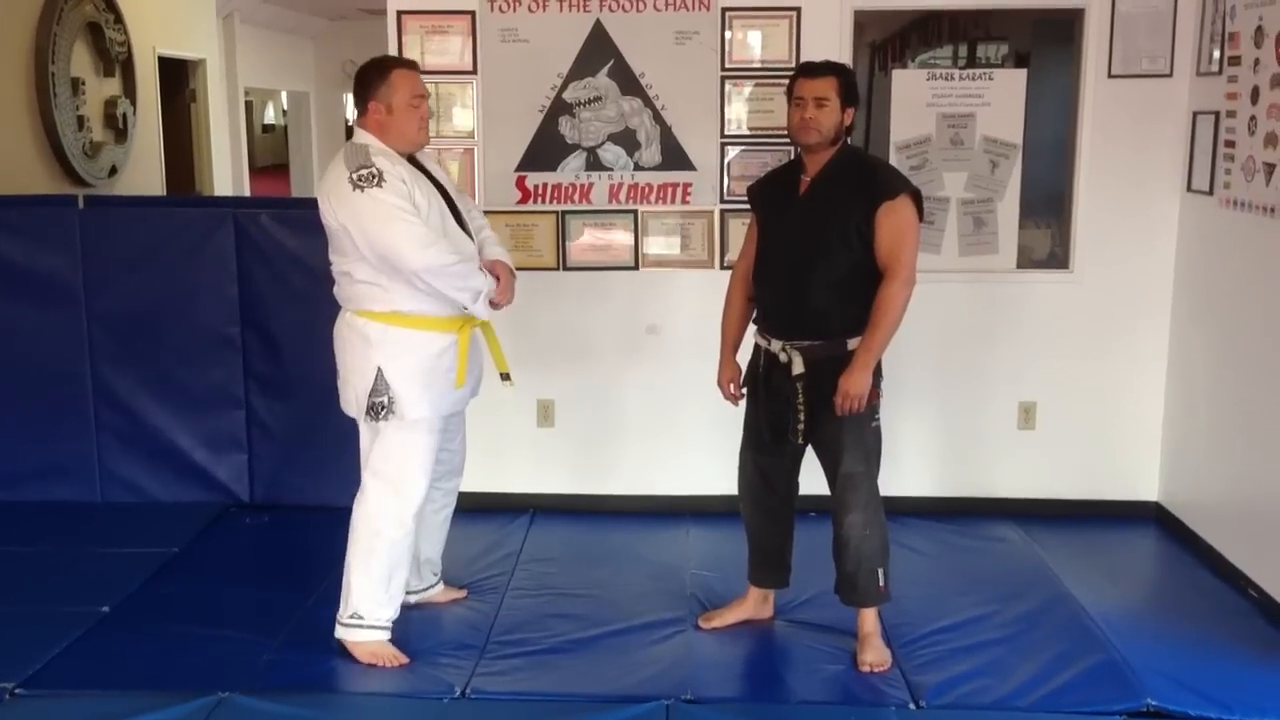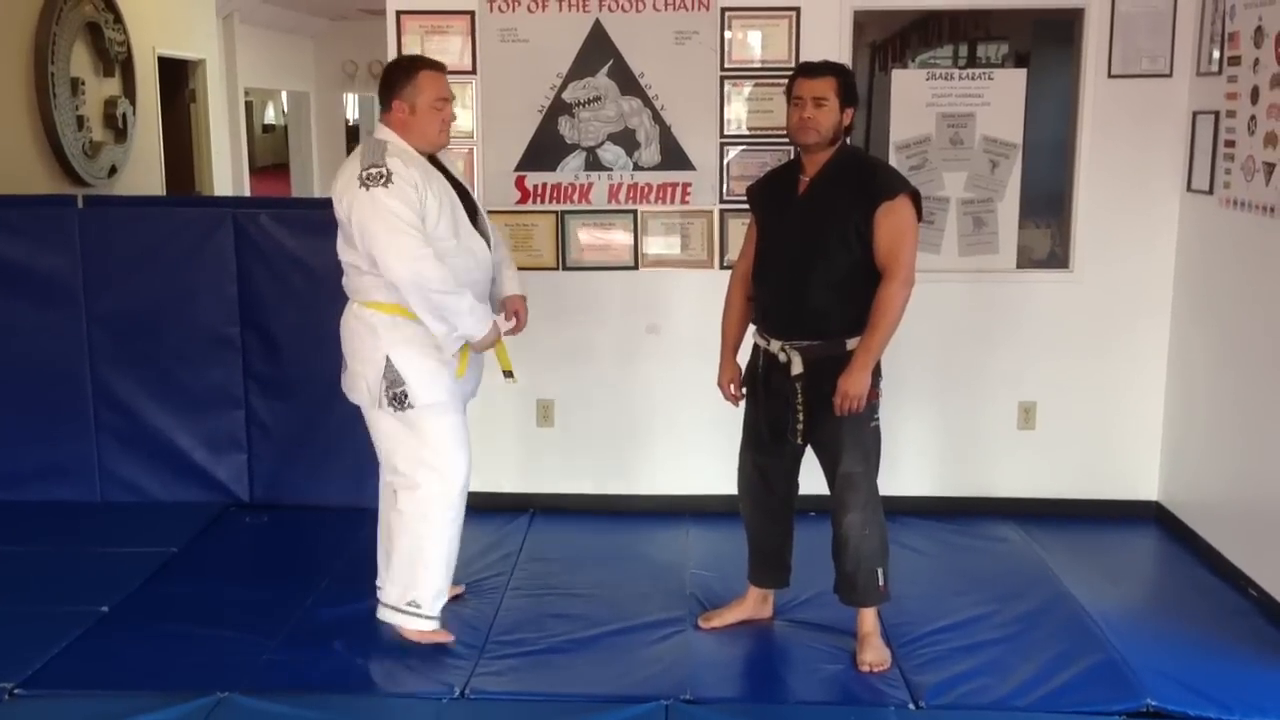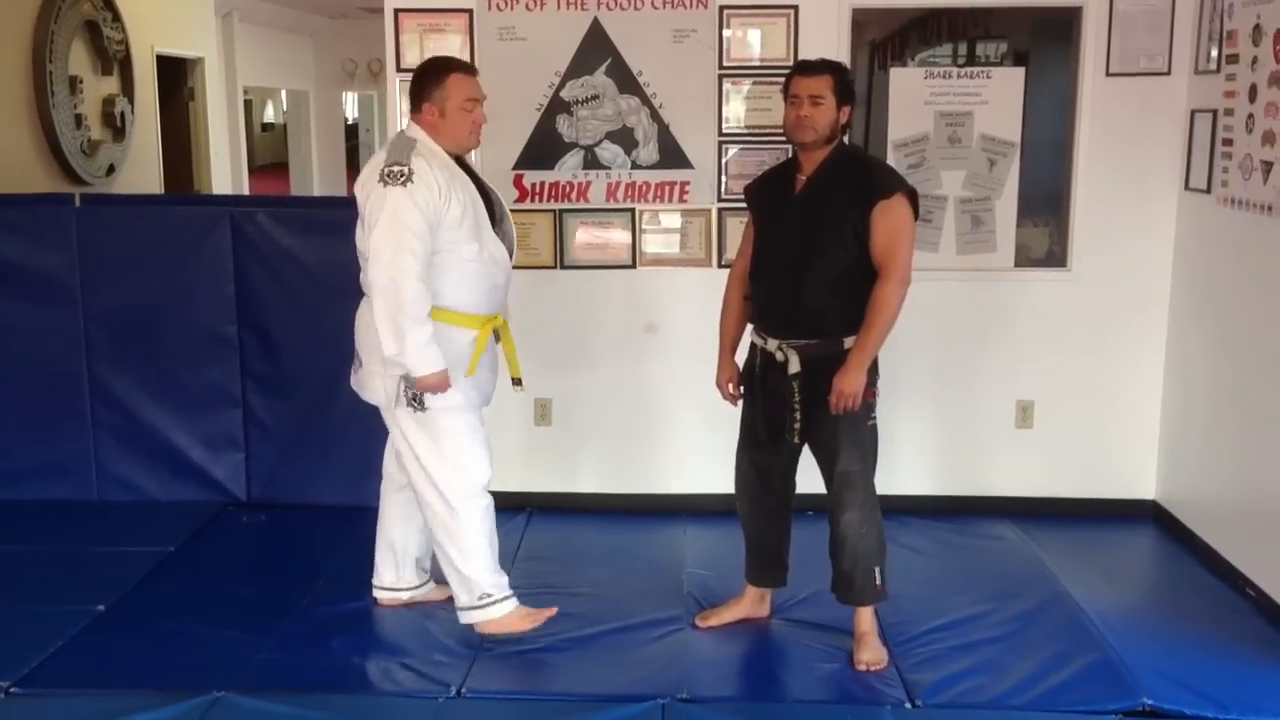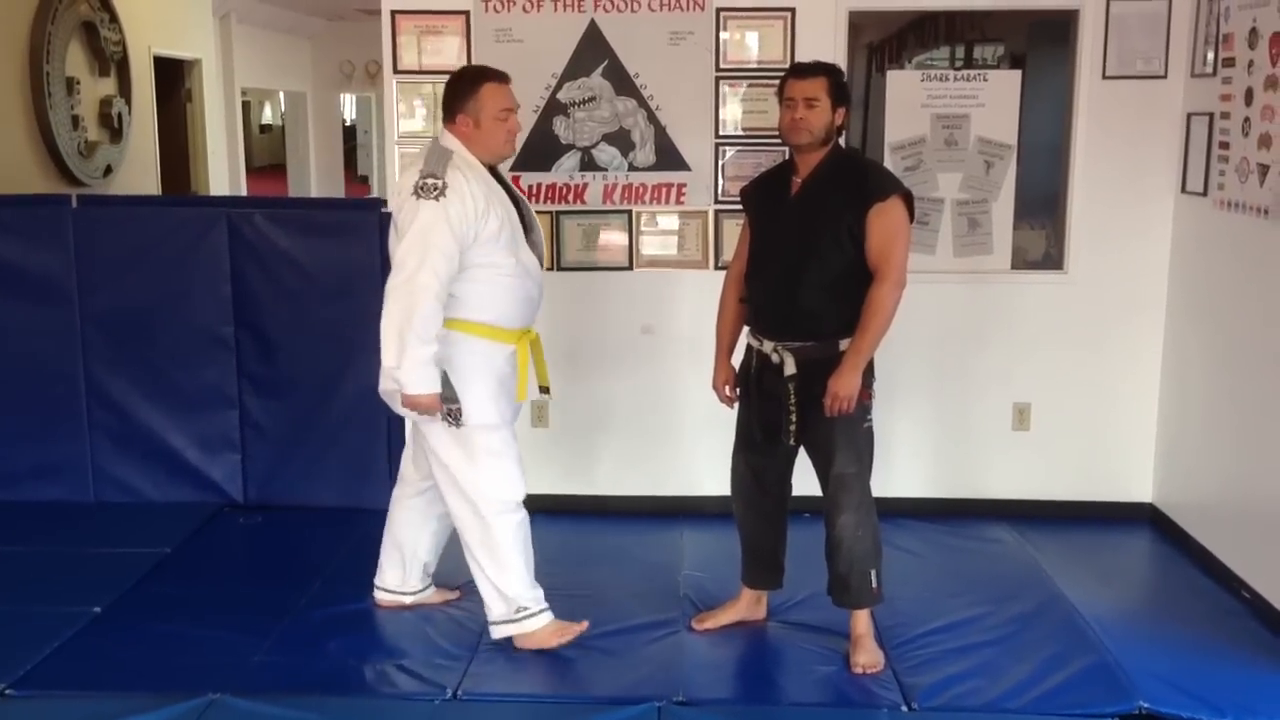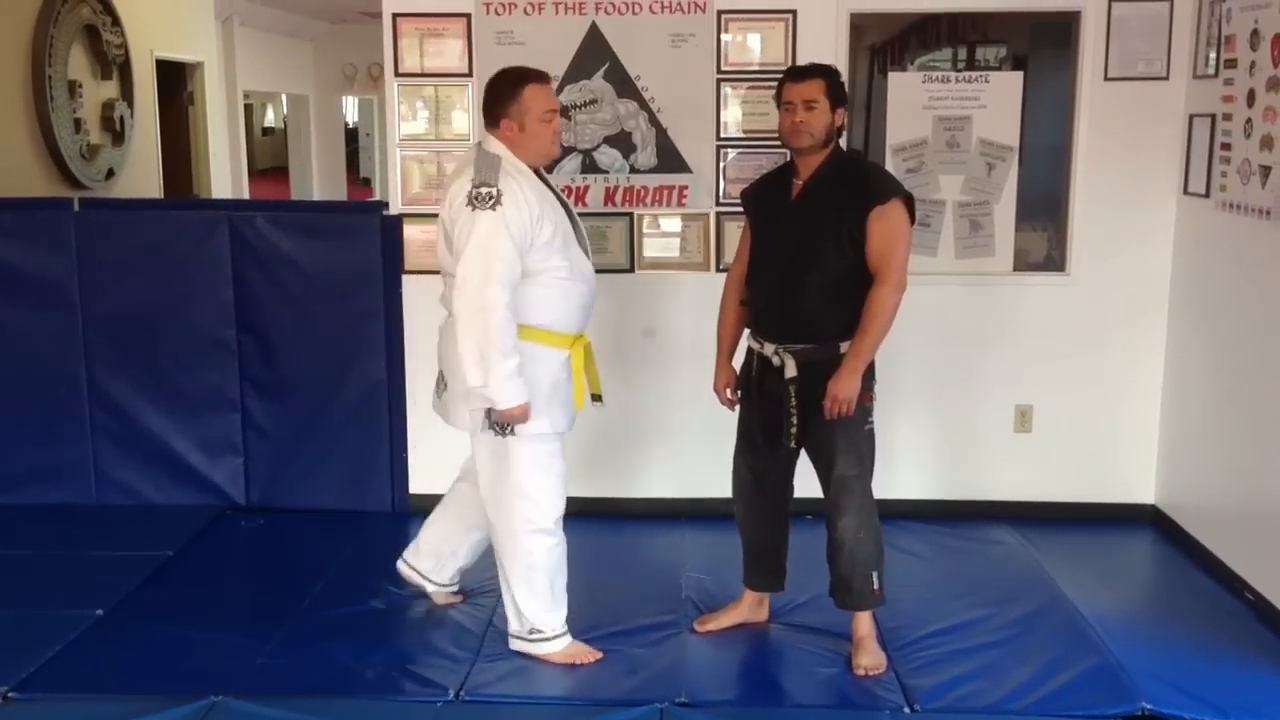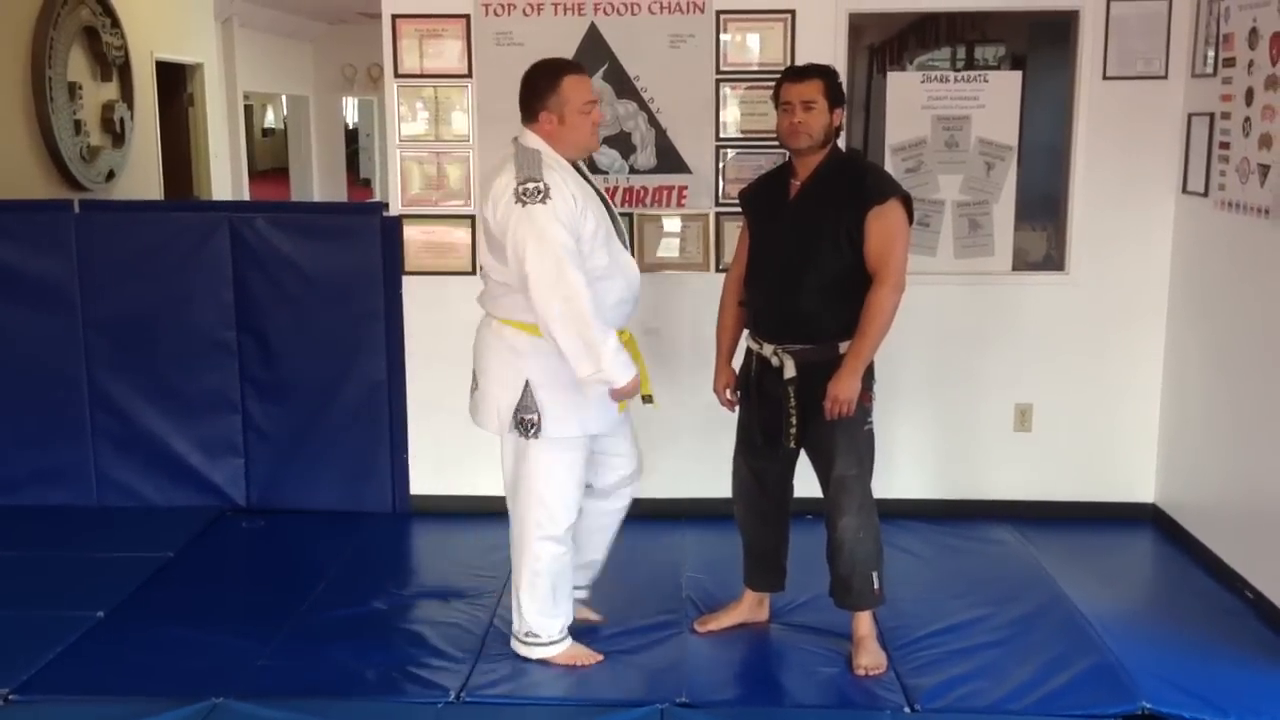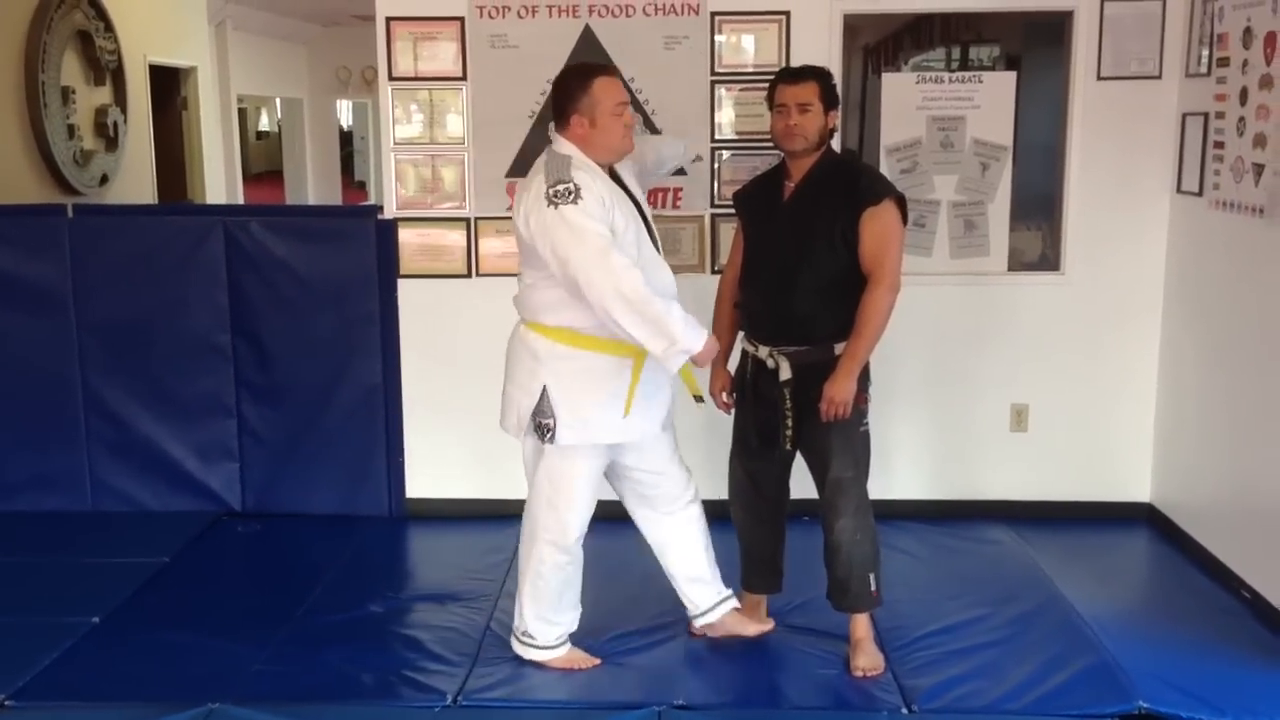
dt=0.2s
person 1, frame 1
left shoulder: (880, 186)
right shoulder: (771, 189)
left elbow: (898, 277)
right elbow: (745, 274)
left wrist: (863, 364)
right wrist: (729, 354)
left hip: (841, 366)
right hip: (773, 363)
left knee: (855, 497)
right knee: (762, 484)
left ankle: (869, 624)
right ankle: (760, 596)
person 1, frame 2
left shoulder: (878, 186)
right shoulder: (770, 189)
left elbow: (897, 277)
right elbow: (745, 274)
left wrist: (862, 364)
right wrist: (729, 354)
left hip: (840, 365)
right hip: (772, 363)
left knee: (854, 497)
right knee: (761, 484)
left ankle: (868, 624)
right ankle: (759, 595)
person 1, frame 3
left shoulder: (876, 184)
right shoulder: (768, 188)
left elbow: (893, 276)
right elbow: (743, 274)
left wrist: (858, 364)
right wrist: (727, 353)
left hip: (837, 364)
right hip: (770, 363)
left knee: (852, 496)
right knee: (759, 483)
left ankle: (866, 623)
right ankle: (757, 595)
person 1, frame 4
left shoulder: (871, 186)
right shoulder: (764, 189)
left elbow: (888, 279)
right elbow: (739, 276)
left wrist: (853, 366)
right wrist: (723, 356)
left hip: (832, 366)
right hip: (765, 364)
left knee: (847, 499)
right knee: (755, 485)
left ankle: (861, 626)
right ankle: (753, 597)
person 1, frame 5
left shoulder: (871, 189)
right shoulder: (764, 192)
left elbow: (888, 282)
right elbow: (740, 279)
left wrist: (853, 369)
right wrist: (725, 358)
left hip: (833, 368)
right hip: (766, 366)
left knee: (848, 501)
right knee: (756, 487)
left ankle: (863, 628)
right ankle: (755, 599)
person 1, frame 6
left shoulder: (869, 189)
right shoulder: (762, 193)
left elbow: (887, 282)
right elbow: (739, 279)
left wrist: (852, 369)
right wrist: (724, 359)
left hip: (832, 368)
right hip: (765, 367)
left knee: (848, 500)
right knee: (756, 487)
left ankle: (864, 628)
right ankle: (756, 599)
person 1, frame 7
left shoulder: (864, 190)
right shoulder: (755, 195)
left elbow: (883, 283)
right elbow: (733, 281)
left wrist: (847, 370)
right wrist: (719, 361)
left hip: (827, 370)
right hip: (760, 368)
left knee: (844, 502)
right knee: (753, 491)
left ankle: (861, 629)
right ankle: (753, 601)
person 2, frame 1
left shoulder: (414, 165)
right shoulder: (359, 176)
left elbow: (469, 221)
right elbow: (422, 258)
left wrist: (497, 264)
right wrist: (482, 291)
left hip: (433, 349)
right hip: (394, 353)
left knee: (439, 475)
right knee: (395, 488)
left ankle: (416, 581)
right ankle: (362, 619)
person 2, frame 2
left shoulder: (426, 166)
right shoulder: (376, 173)
left elbow: (475, 240)
right elbow: (411, 267)
left wrist: (505, 292)
right wrist: (470, 327)
left hip: (435, 343)
right hip: (404, 348)
left knee: (414, 471)
right knee: (437, 473)
left ankle: (404, 583)
right ankle: (411, 605)
person 2, frame 3
left shoulder: (450, 165)
right shoulder: (403, 172)
right elbow: (396, 272)
left wrist: (457, 340)
right wrist: (421, 359)
left hip: (448, 346)
right hip: (422, 349)
left knee: (413, 469)
right knee: (459, 476)
left ankle: (399, 579)
right ankle: (489, 600)
person 2, frame 4
left shoulder: (479, 174)
right shoulder: (440, 184)
right elbow: (416, 285)
right wrist: (416, 376)
left hip: (478, 358)
right hip: (453, 364)
left knee: (429, 476)
right knee: (491, 490)
left ankle: (399, 582)
right ankle: (522, 613)
person 2, frame 5
left shoulder: (518, 174)
right shoulder: (490, 188)
right elbow: (481, 299)
right wrist: (504, 389)
left hip: (534, 361)
right hip: (504, 368)
left knee: (492, 481)
right knee: (532, 504)
left ankle: (429, 562)
right ankle: (540, 633)
person 2, frame 6
left shoulder: (560, 167)
right shoulder: (531, 185)
right elbow: (557, 292)
right wrist: (614, 367)
left hip: (578, 361)
right hip: (539, 366)
left knee: (615, 475)
right knee: (546, 508)
left ankle: (566, 586)
right ankle: (540, 634)
person 2, frame 7
left shoulder: (610, 165)
right shoulder: (557, 190)
left elbow: (652, 156)
right elbow: (611, 284)
left wrist: (688, 145)
right wrist: (687, 338)
left hip: (628, 373)
right hip: (568, 377)
left knee: (669, 496)
right knee: (560, 518)
left ankle: (712, 607)
right ankle: (540, 639)
